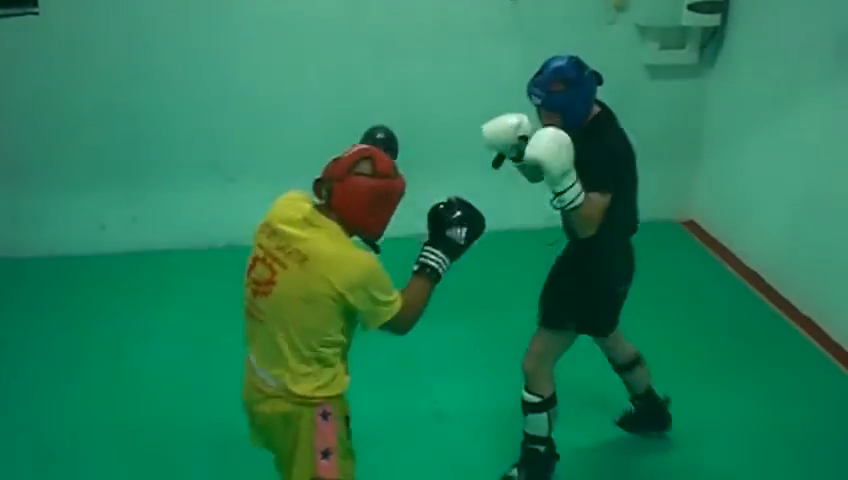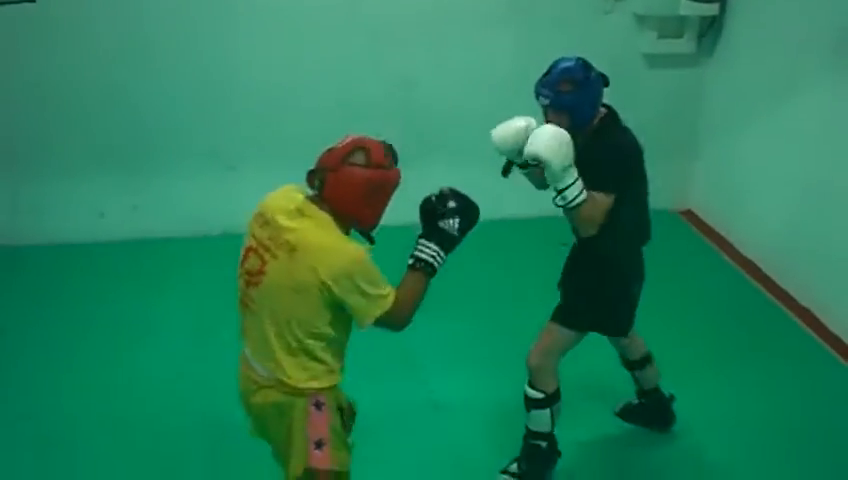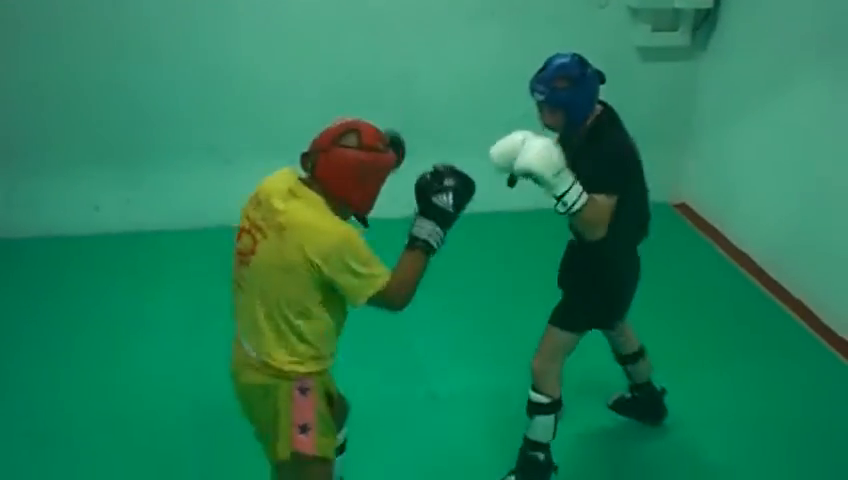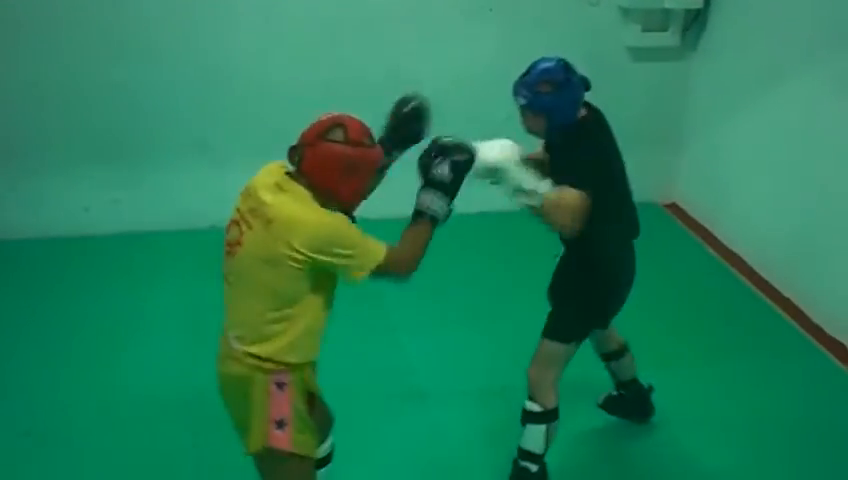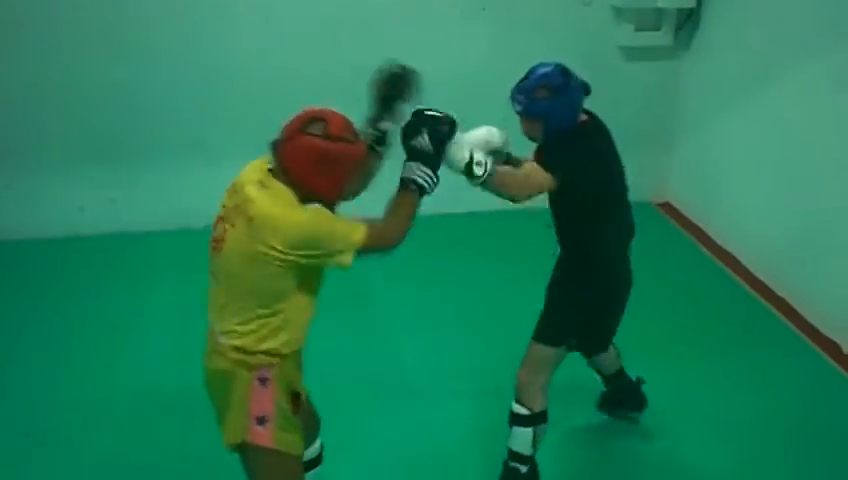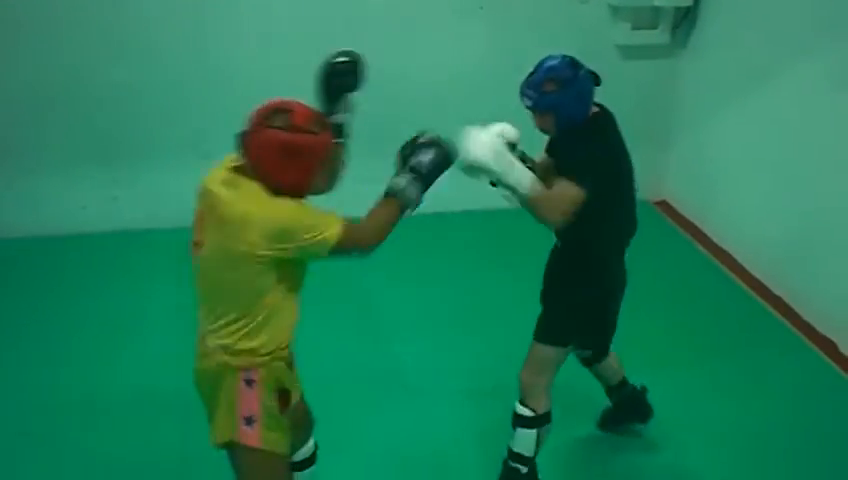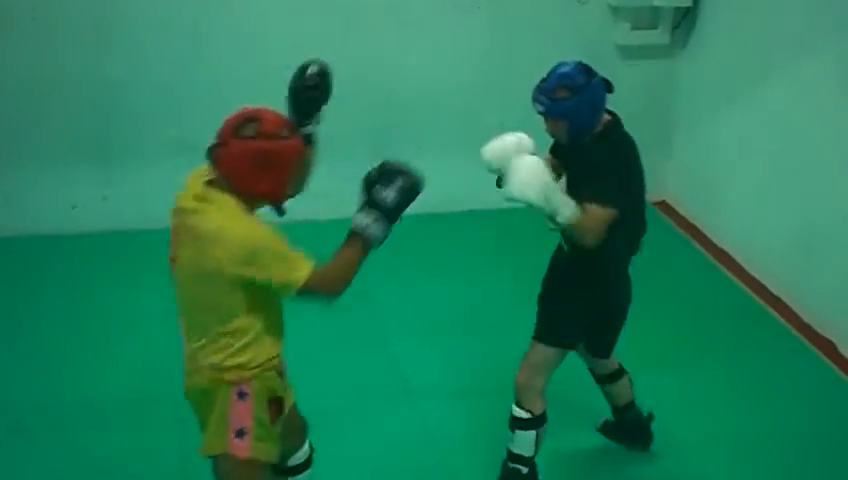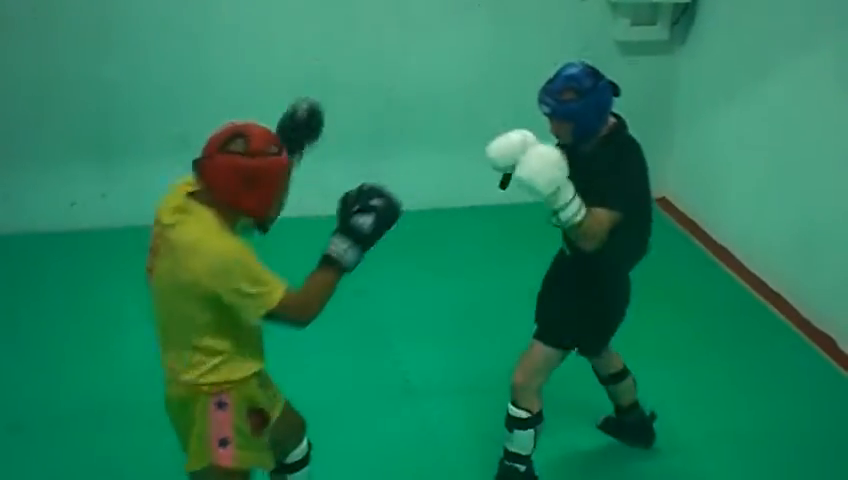
dt=0.1s
person 1, frame 1
left shoulder: (606, 145)
right shoulder: (580, 123)
left elbow: (586, 225)
right elbow: (537, 173)
left wrist: (563, 177)
right wrist: (515, 148)
left hip: (596, 263)
right hip: (607, 257)
left knee: (535, 363)
right knee: (604, 334)
right ankle: (651, 409)
person 1, frame 2
left shoulder: (613, 146)
right shoulder: (585, 125)
left elbow: (588, 225)
right elbow: (543, 179)
left wrist: (564, 173)
right wrist: (523, 154)
left hip: (608, 263)
right hip: (615, 256)
left knee: (540, 360)
right knee: (620, 333)
right ankle: (655, 406)
person 1, frame 3
left shoulder: (608, 146)
right shoulder: (585, 122)
left elbow: (594, 228)
right elbow: (554, 164)
left wrist: (559, 179)
right wrist: (527, 161)
left hip: (604, 262)
right hip: (610, 257)
left knee: (544, 365)
right knee: (614, 327)
right ankle: (647, 400)
person 1, frame 4
left shoulder: (591, 146)
right shoulder: (574, 123)
left elbow: (564, 220)
right elbow: (545, 165)
left wrist: (518, 177)
right wrist: (516, 162)
left hip: (600, 264)
right hip: (596, 256)
left knee: (541, 373)
right knee: (597, 326)
right ankle: (634, 397)
person 1, frame 5
left shoulder: (584, 147)
right shoulder: (569, 130)
left elbow: (518, 187)
right elbow: (530, 172)
left wrist: (463, 155)
right wrist: (496, 154)
left hip: (596, 272)
right hip: (587, 260)
left knee: (531, 377)
right knee: (585, 334)
right ankle: (624, 390)
person 1, frame 6
left shoulder: (596, 142)
right shoulder: (578, 124)
left elbow: (555, 211)
right elbow: (546, 176)
left wrist: (506, 170)
right wrist: (510, 154)
left hip: (591, 269)
right hip: (579, 257)
left knee: (534, 377)
right knee: (585, 342)
right ankle: (629, 402)
person 1, frame 7
left shoulder: (615, 155)
right shoulder: (582, 134)
left elbow: (589, 234)
right elbow: (557, 175)
left wrist: (549, 197)
right wrist: (522, 163)
left hip: (597, 278)
right hip: (575, 265)
left knee: (528, 380)
right knee: (594, 349)
right ankle: (631, 422)
person 1, frame 8
left shoulder: (619, 159)
right shoulder: (585, 136)
left elbow: (590, 238)
right elbow: (561, 176)
left wrist: (557, 191)
right wrist: (525, 161)
left hip: (596, 279)
right hip: (577, 266)
left knee: (525, 380)
right knee: (593, 349)
right ankle: (634, 420)
person 2, frame 1
left shoulder: (284, 208)
right shoulder: (353, 267)
right elbow: (403, 319)
left wrist: (358, 166)
right wrist: (440, 251)
left hip: (263, 383)
right hip: (300, 404)
person 2, frame 2
left shoulder: (279, 201)
right shoulder: (342, 257)
right elbow: (397, 315)
left wrist: (349, 162)
right wrist: (434, 244)
left hip: (260, 374)
right hip: (294, 395)
left knee: (342, 417)
person 2, frame 3
left shoulder: (278, 185)
right shoulder: (330, 236)
right elbow: (395, 295)
left wrist: (378, 160)
right wrist: (432, 222)
left hip: (262, 359)
right hip: (284, 379)
left knee: (333, 414)
person 2, frame 4
left shoulder: (270, 179)
right shoulder: (316, 228)
left elbow: (338, 192)
right elbow: (400, 263)
left wrist: (393, 146)
right wrist: (436, 194)
left hip: (251, 353)
right hip: (267, 372)
left knee: (317, 428)
person 2, frame 5
left shoulder: (261, 175)
right shoulder: (295, 223)
left elbow: (348, 187)
right elbow: (384, 237)
left wrist: (384, 116)
right wrist: (420, 164)
left hip: (257, 350)
right hip: (252, 369)
left knee: (305, 428)
person 2, frame 6
left shoulder: (230, 172)
right shoulder: (270, 218)
left elbow: (320, 181)
right elbow: (362, 238)
left wrist: (335, 105)
right wrist: (412, 178)
left hip: (257, 352)
right hip: (243, 369)
left knee: (299, 428)
person 2, frame 7
left shoulder: (203, 185)
right shoulder: (244, 237)
left elbow: (288, 189)
right elbow: (329, 283)
left wrist: (304, 117)
right wrist: (376, 216)
left hip: (250, 362)
right hip: (233, 380)
left knee: (294, 436)
person 2, frame 8
left shoulder: (186, 195)
right shoulder: (218, 252)
left elbow: (262, 212)
right elbow: (299, 310)
left wrist: (290, 149)
right wrist: (350, 241)
left hip: (231, 374)
right hip: (211, 392)
left knee: (290, 433)
